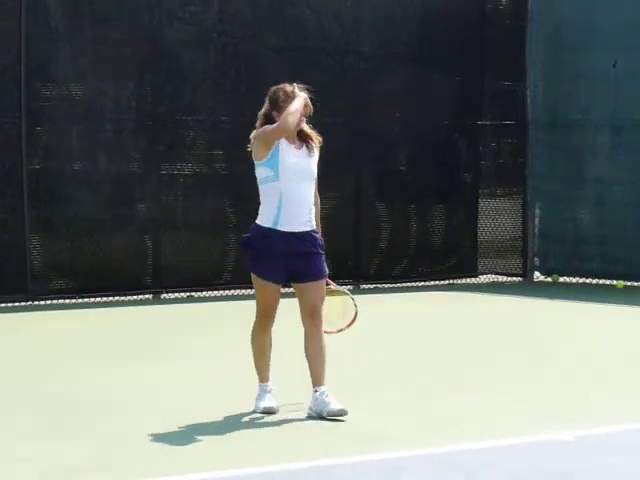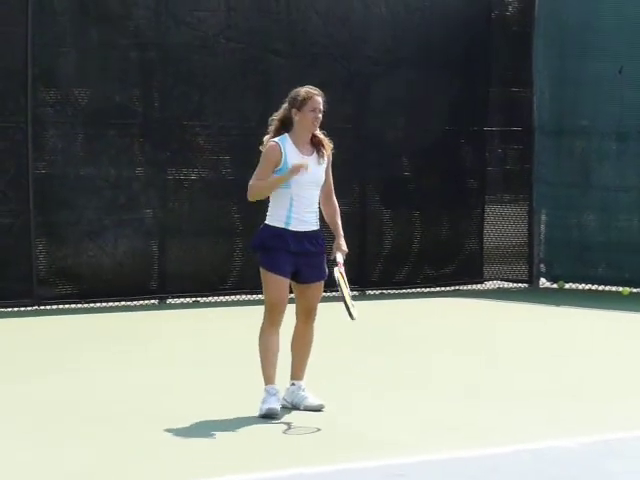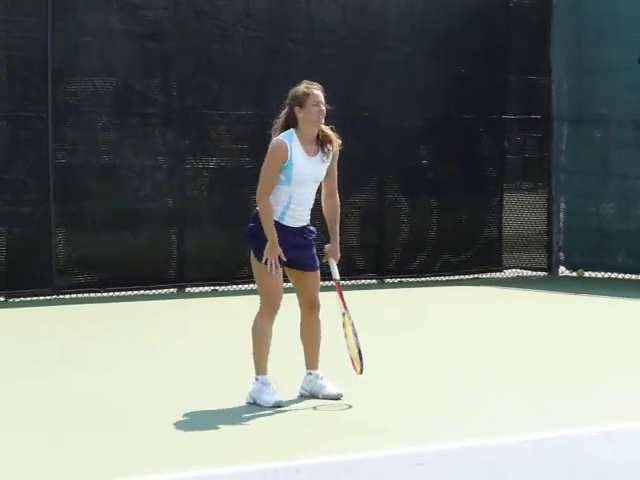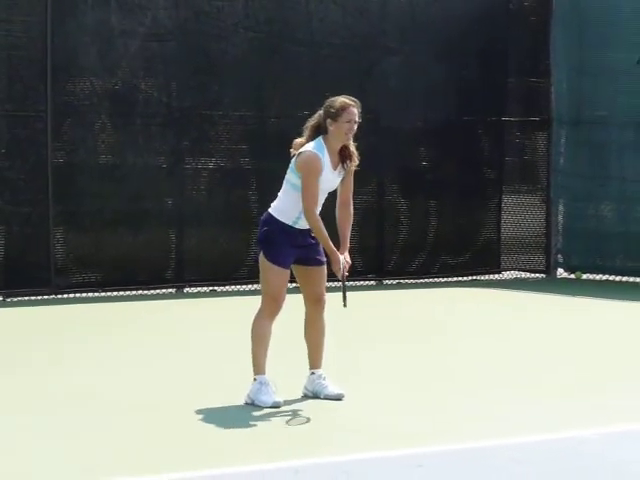
dt=1s
person 1, frame 1
left shoulder: (312, 144)
right shoulder: (264, 138)
right elbow: (287, 127)
left wrist: (317, 235)
right wrist: (298, 97)
left hip: (306, 240)
right hip: (270, 239)
left knee: (314, 318)
right knee: (265, 317)
left ankle: (320, 395)
right ankle: (264, 389)
person 1, frame 2
left shoulder: (323, 150)
right shoulder: (277, 146)
right elbow: (253, 192)
left wrist: (339, 236)
right wrist: (286, 175)
left hip: (311, 240)
right hip: (279, 238)
left knee: (307, 317)
right knee: (274, 315)
left ankle: (296, 388)
right ankle: (270, 392)
person 1, frame 3
left shoulder: (330, 146)
right shoulder: (282, 145)
left elbow: (330, 196)
right elbow: (262, 196)
left wrist: (335, 238)
right wrist: (272, 241)
left hip: (302, 232)
right hip: (271, 230)
left knee: (311, 305)
right knee: (270, 305)
left ankle: (312, 377)
right ankle: (261, 383)
person 1, frame 4
left shoulder: (349, 157)
right shoulder: (311, 156)
left elbow: (345, 204)
right elbow: (310, 212)
left wrist: (345, 249)
right wrist: (332, 252)
left hip: (307, 233)
right hip: (279, 230)
left knee: (317, 304)
right knee: (272, 305)
left ankle: (315, 377)
right ankle: (259, 383)
